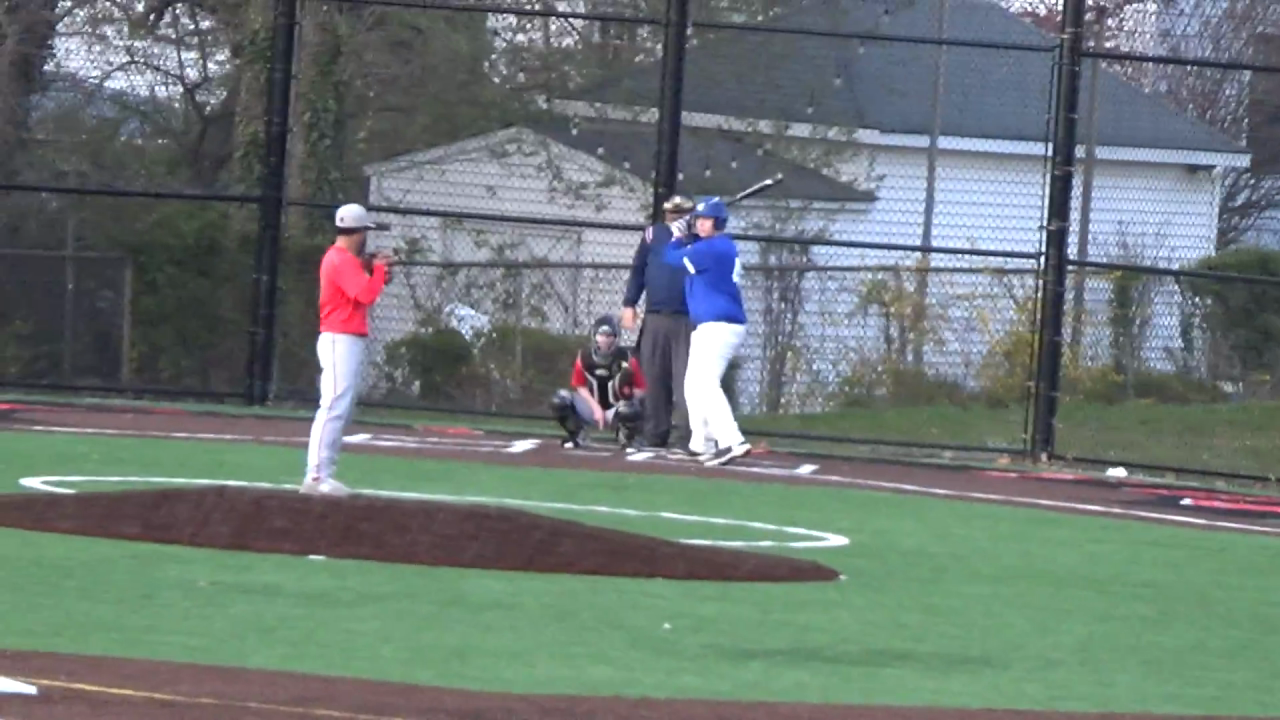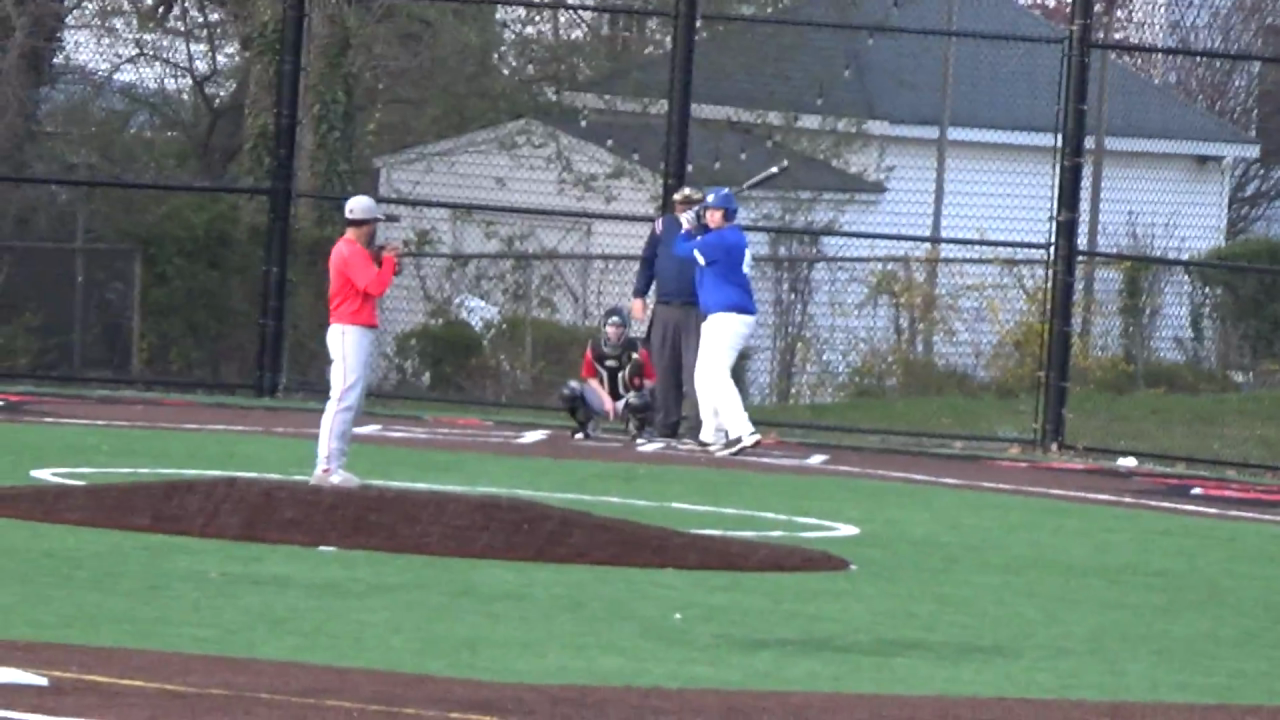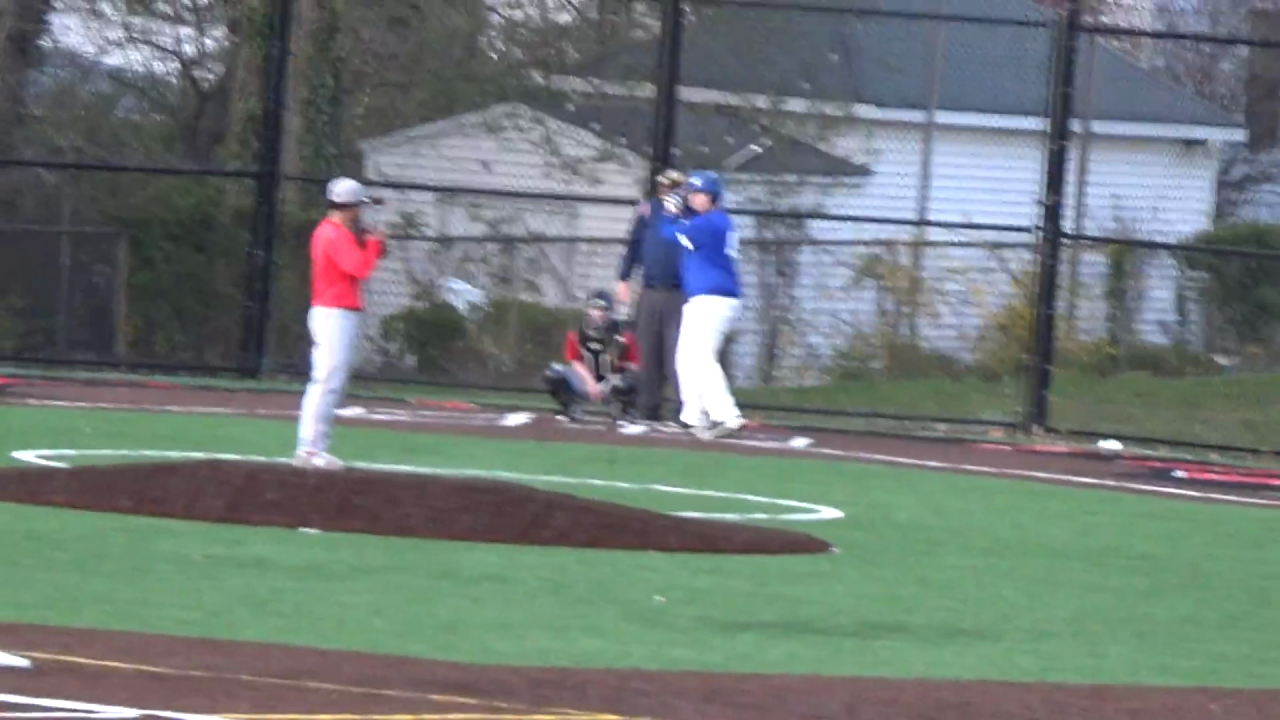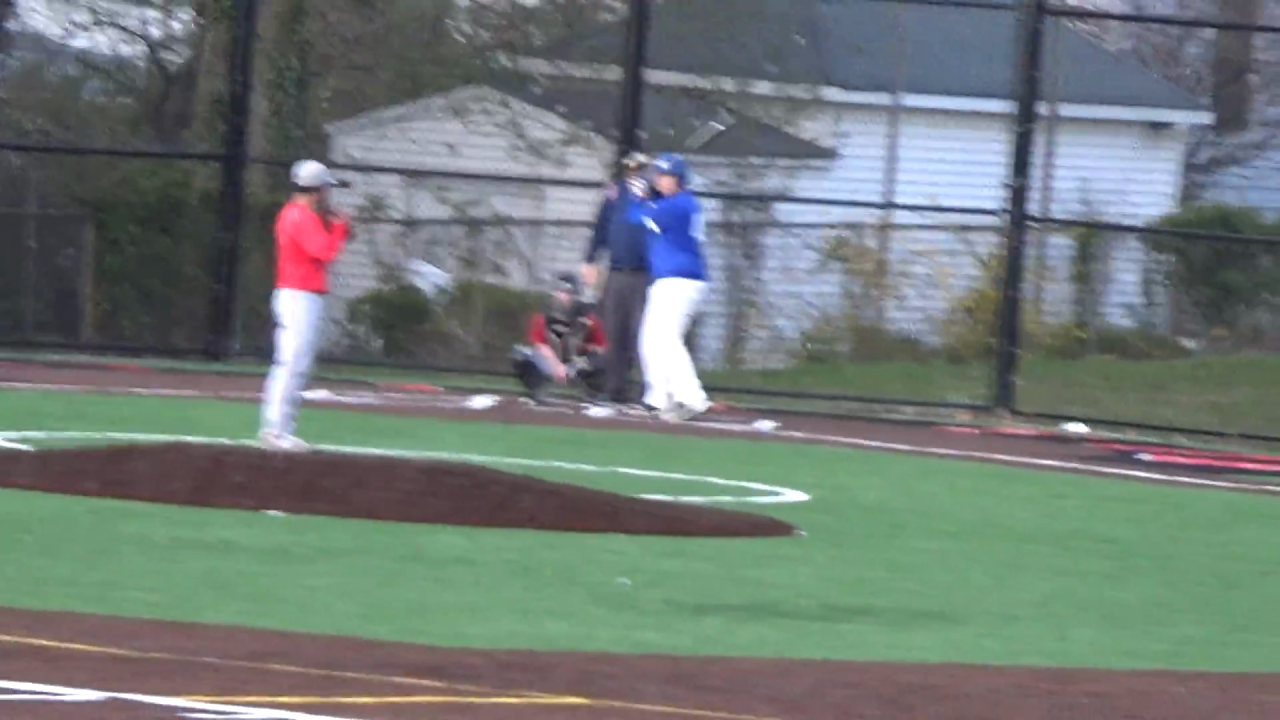
dt=0.1s
person 1, frame 1
left shoulder: (340, 258)
right shoulder: (342, 260)
left elbow: (359, 291)
right elbow: (366, 294)
left wrist: (375, 270)
right wrist: (379, 269)
left hip: (346, 341)
right hip: (340, 340)
left knee: (340, 410)
right knee: (333, 408)
left ankle: (322, 474)
right ankle: (315, 477)
person 1, frame 2
left shoulder: (348, 250)
right shoulder: (352, 251)
left elbow: (366, 283)
right elbow: (375, 286)
left wrist: (382, 263)
right wrist: (388, 261)
left hip: (355, 332)
right hip: (351, 331)
left knee: (348, 401)
right knee: (343, 399)
left ankle: (332, 465)
right ankle: (326, 467)
person 1, frame 3
left shoulder: (330, 232)
right shoulder: (337, 234)
left elbow: (351, 265)
right elbow: (360, 269)
left wrist: (368, 246)
right wrist: (372, 244)
left hip: (338, 315)
right hip: (335, 314)
left knee: (331, 383)
right knee: (326, 382)
left ankle: (315, 447)
right ankle: (309, 450)
person 1, frame 4
left shoulder: (296, 214)
right shoulder: (304, 217)
left elbow: (316, 249)
right elbow: (326, 252)
left wrist: (334, 229)
right wrist: (339, 227)
left hip: (303, 297)
right hip: (300, 297)
left knee: (296, 364)
right knee: (293, 364)
left ankle: (281, 430)
right ankle: (276, 432)
person 2, frame 1
left shoulder: (711, 247)
right shoulder: (723, 246)
left elbow: (673, 258)
right elbow: (689, 252)
left wrist: (678, 238)
right wrist: (685, 237)
left hip: (719, 326)
right hip: (711, 326)
left knee: (706, 384)
right knee: (694, 384)
left ankle: (732, 442)
right ankle: (701, 443)
person 2, frame 2
left shoulder: (722, 239)
right shoulder: (731, 237)
left elbow: (683, 250)
right elbow: (699, 245)
left wrist: (688, 229)
right wrist: (694, 227)
left hip: (729, 316)
right hip: (718, 316)
left knee: (717, 374)
right knee: (704, 375)
left ankle: (742, 433)
right ankle: (711, 434)
person 2, frame 3
left shoulder: (708, 222)
right shoulder: (717, 221)
left elbow: (669, 233)
left wrist: (673, 213)
right wrist: (680, 211)
left hip: (713, 299)
right hip: (703, 299)
left knee: (701, 357)
right knee: (686, 357)
left ankle: (726, 415)
right ankle: (694, 416)
person 2, frame 4
left shoulder: (674, 204)
right shoulder: (684, 203)
left hip: (679, 281)
right hip: (670, 281)
left knee: (667, 339)
right knee: (653, 339)
left ankle: (693, 399)
right ankle: (661, 398)
person 3, frame 1
right shoulder: (654, 234)
right elbow: (638, 270)
right wrist: (629, 304)
left hip: (686, 319)
right hip: (655, 317)
left knee: (685, 380)
right knee: (654, 379)
left ankle: (686, 437)
right ankle: (654, 436)
person 3, frame 2
right shoulder: (663, 225)
right elbow: (648, 261)
right wrist: (638, 295)
left hip: (696, 311)
right hip: (665, 309)
left knee: (695, 371)
right knee: (665, 370)
right ankle: (665, 427)
person 3, frame 3
right shoulder: (649, 208)
right elbow: (634, 244)
right wrist: (624, 278)
left hip: (681, 293)
right hip: (651, 292)
left knee: (679, 353)
right knee: (649, 352)
right ankle: (648, 409)
person 3, frame 4
right shoulder: (617, 191)
right elbow: (601, 226)
right wrist: (591, 260)
left hip: (647, 276)
right hip: (618, 274)
right knee: (615, 335)
right ankle: (615, 391)
